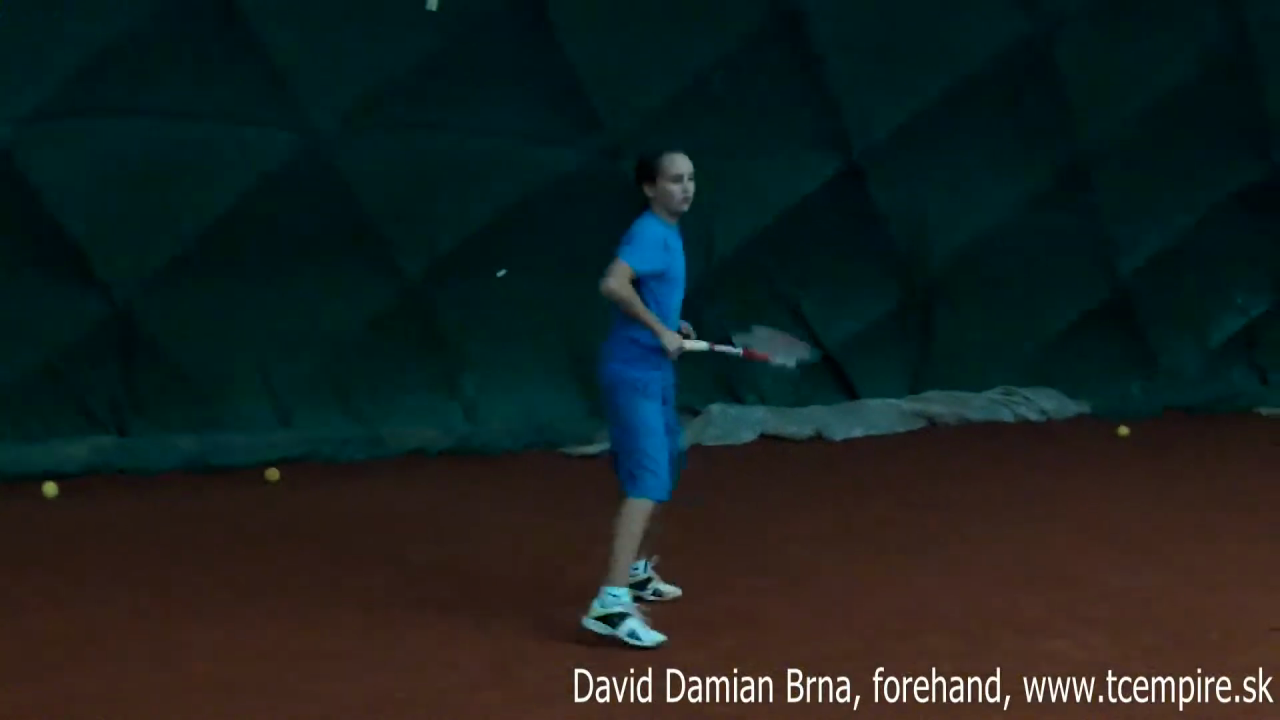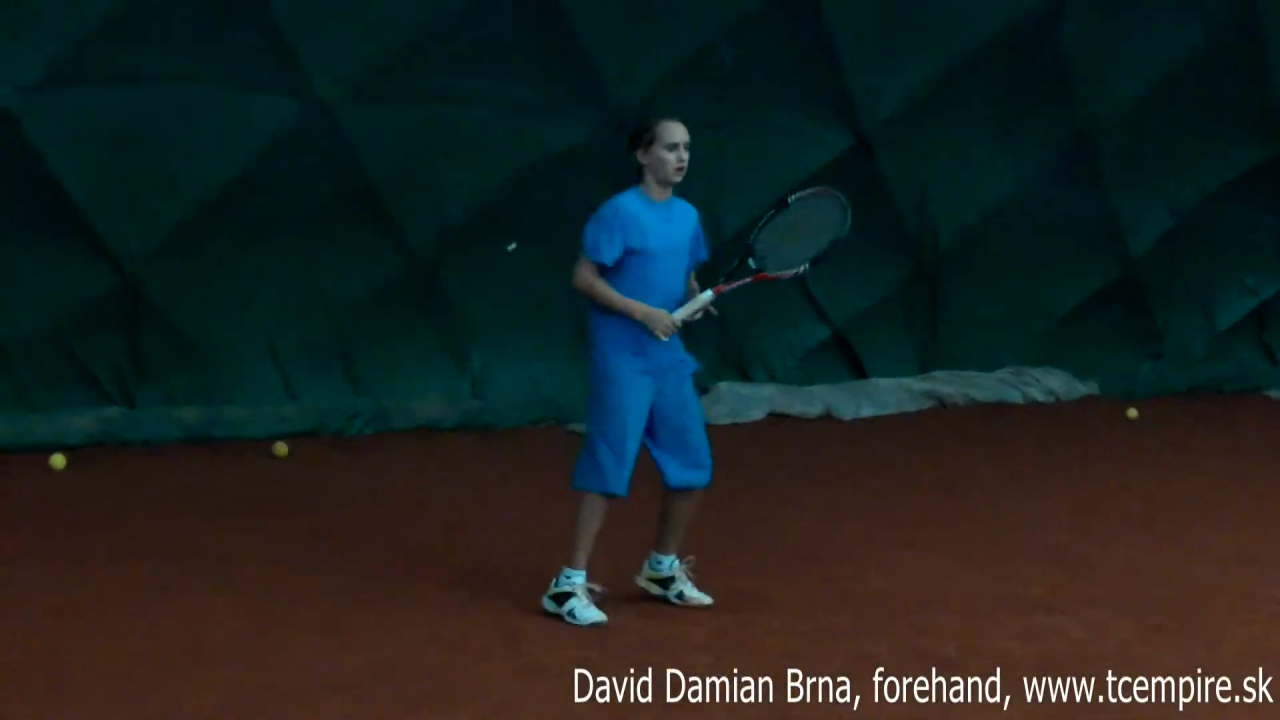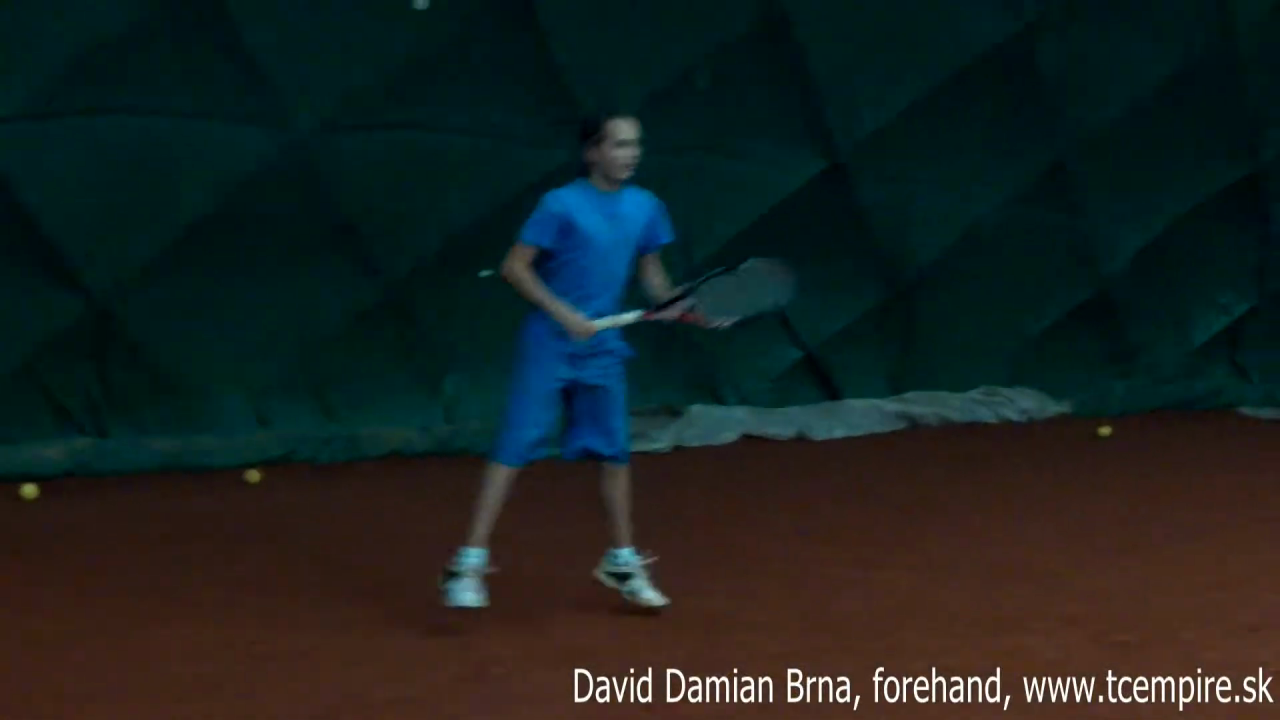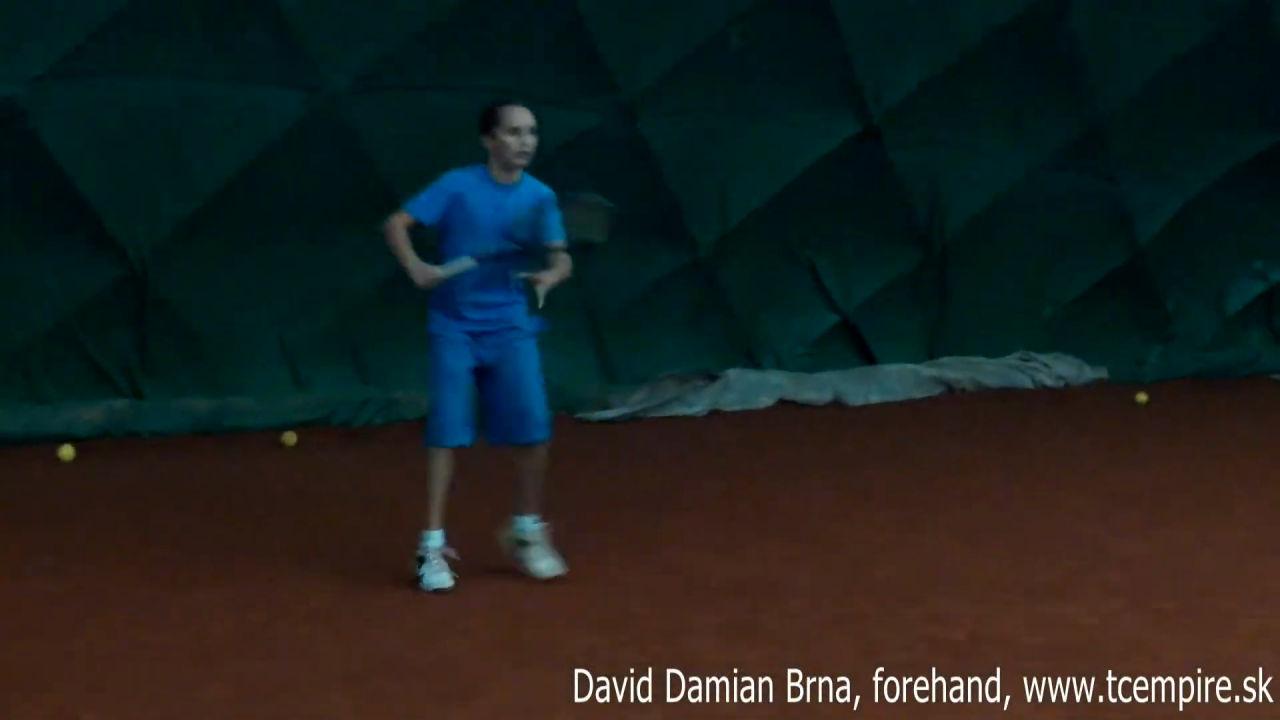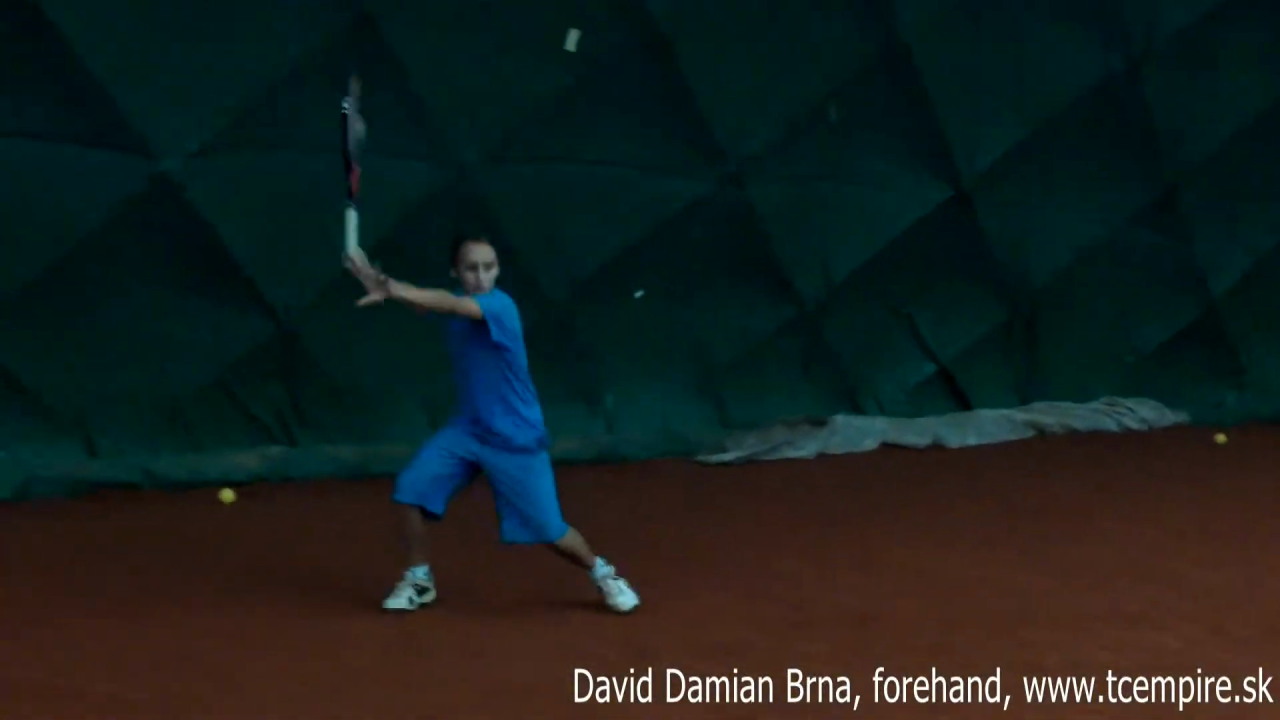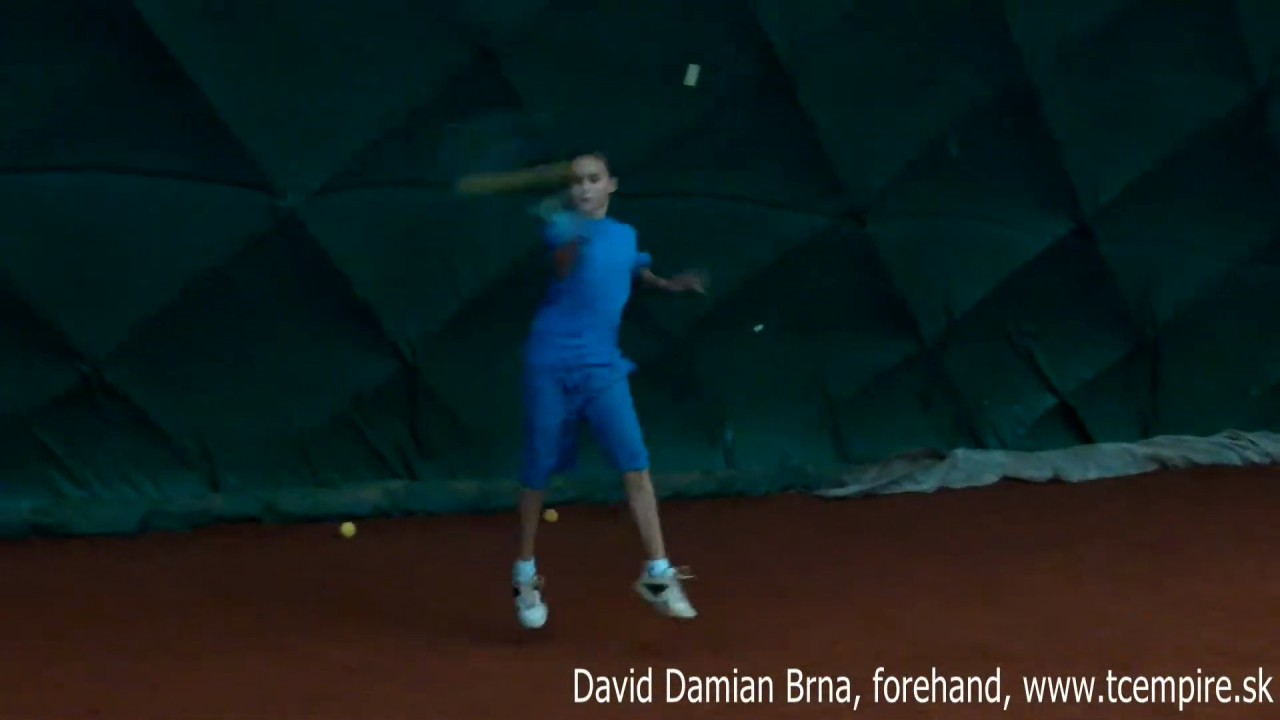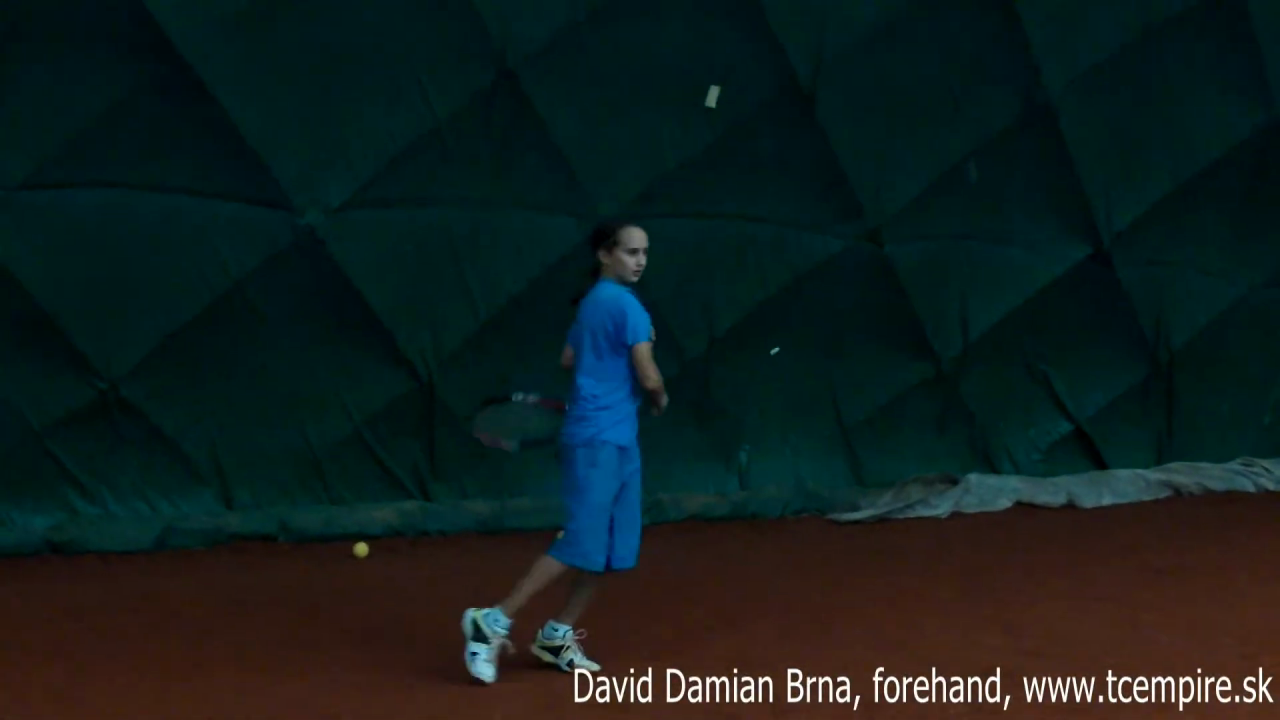
dt=0.5s
person 1, frame 1
left shoulder: (666, 233)
right shoulder: (650, 232)
right elbow: (613, 286)
left wrist: (674, 327)
right wrist: (661, 330)
left hip: (652, 373)
right hip: (633, 373)
left knee: (663, 470)
right knee: (647, 482)
left ankle: (635, 569)
right ankle: (611, 604)
person 1, frame 2
left shoulder: (688, 216)
right shoulder: (619, 211)
right elbow: (583, 279)
left wrist: (698, 301)
right wrist: (643, 312)
left hip: (669, 359)
right hip: (621, 359)
left knee: (693, 470)
right knee: (608, 471)
left ankle: (662, 568)
right ankle: (570, 583)
person 1, frame 3
left shoulder: (646, 208)
right shoulder: (561, 205)
left elbow: (649, 267)
right elbow: (514, 267)
left wrist: (669, 299)
right wrist: (564, 315)
left hip: (604, 344)
right hip: (549, 341)
left knee: (611, 450)
right knee: (515, 445)
left ankle: (620, 562)
right ankle: (470, 560)
person 1, frame 4
left shoulder: (540, 196)
right shoulder: (457, 185)
left elbow: (561, 258)
right elbow: (397, 222)
left wrist: (548, 277)
right wrist: (416, 265)
left hip: (510, 326)
right hip: (454, 325)
left knee: (531, 424)
right knee: (448, 431)
left ankle: (526, 529)
right ankle: (432, 545)
person 1, frame 5
left shoulder: (499, 306)
right shoulder: (452, 305)
left elbow: (447, 302)
right elbow: (425, 302)
left wrist: (392, 290)
right wrist: (374, 278)
left hip: (516, 437)
right hip: (466, 429)
left knee: (548, 530)
right knee: (409, 490)
left ankle: (602, 572)
right ankle: (419, 578)
person 1, frame 6
left shoulder: (626, 236)
right shoulder: (561, 226)
left elbow: (640, 275)
right elbow: (559, 268)
left wrist: (670, 283)
right wrist: (569, 246)
left hip: (601, 368)
right hip: (550, 366)
left knee: (633, 464)
right knee: (537, 471)
left ankle: (658, 574)
right ankle: (526, 574)
person 1, frame 7
left shoulder: (596, 302)
right shoulder: (623, 302)
left elbow: (569, 358)
right elbow: (648, 377)
right wrist: (659, 398)
left hip: (619, 442)
right hip: (596, 441)
left knee: (614, 549)
right knee: (580, 547)
left ankle: (558, 634)
right ankle: (492, 620)
